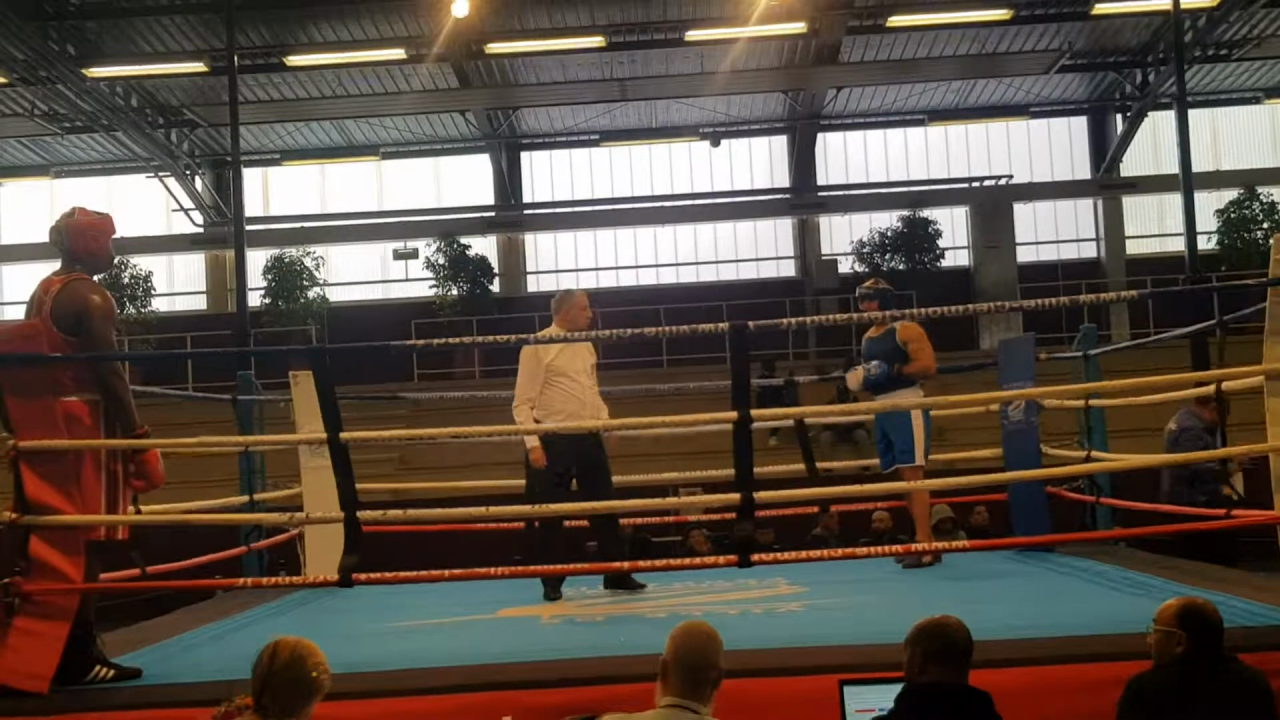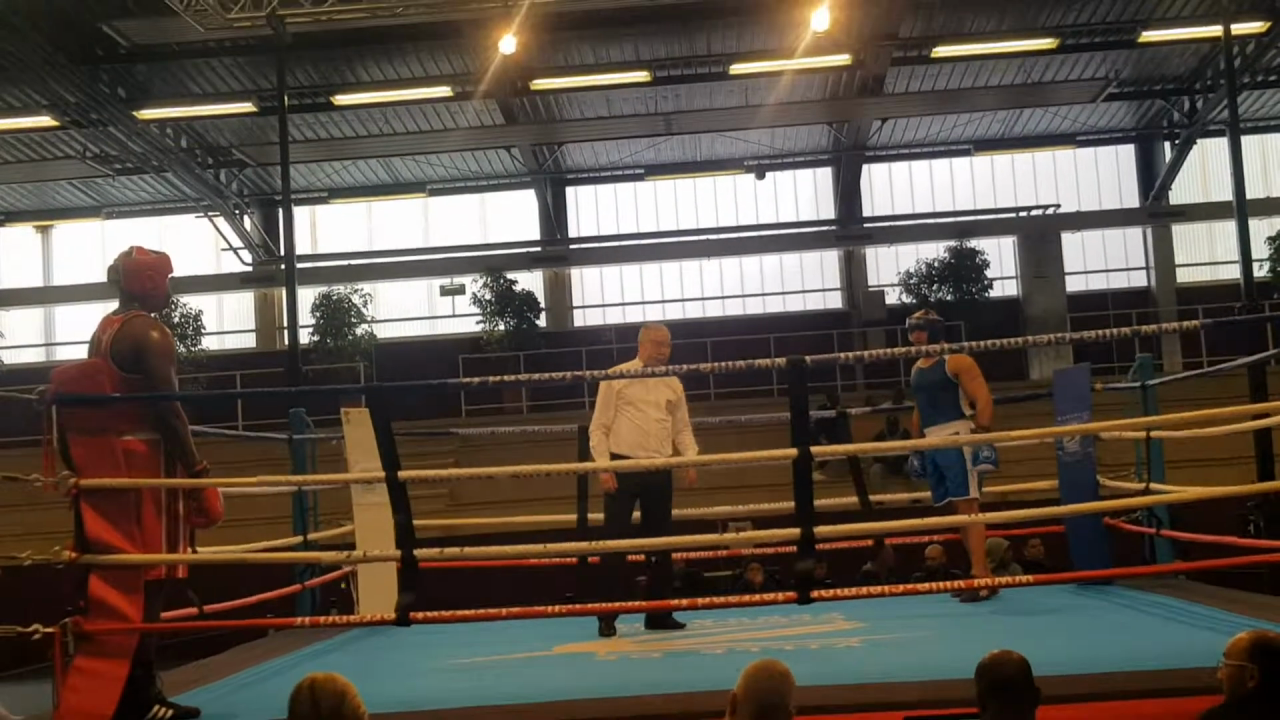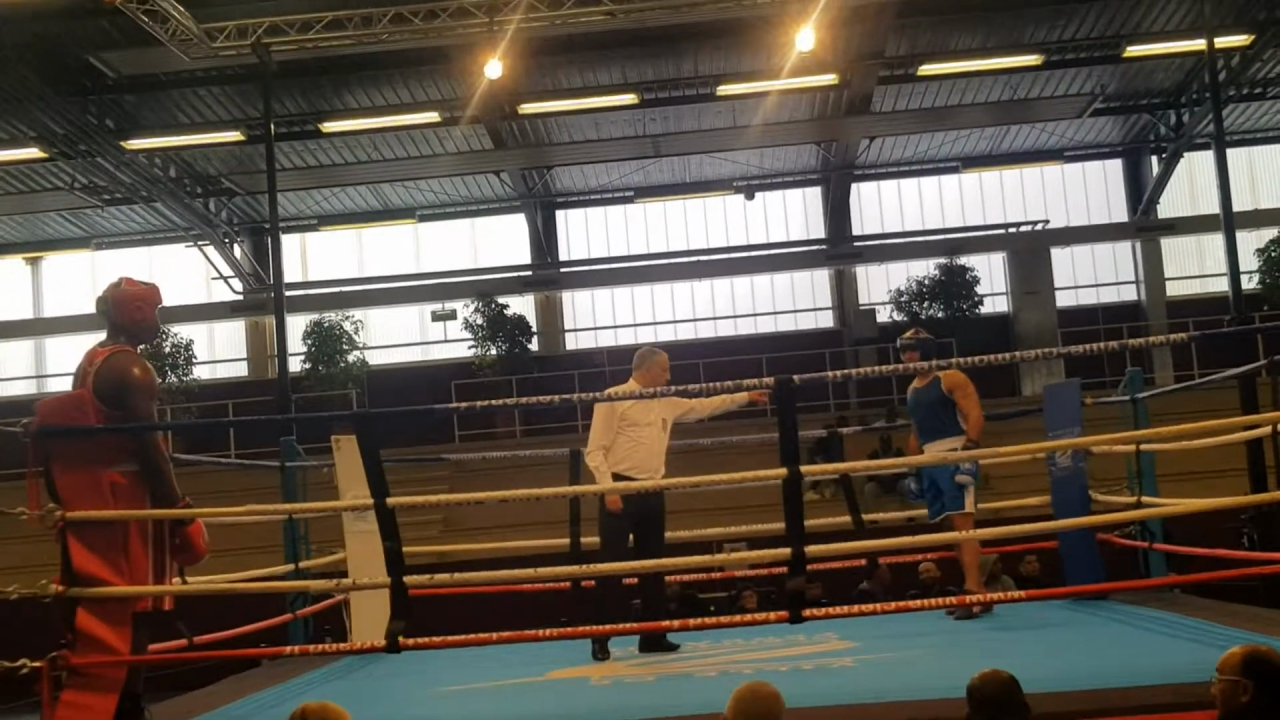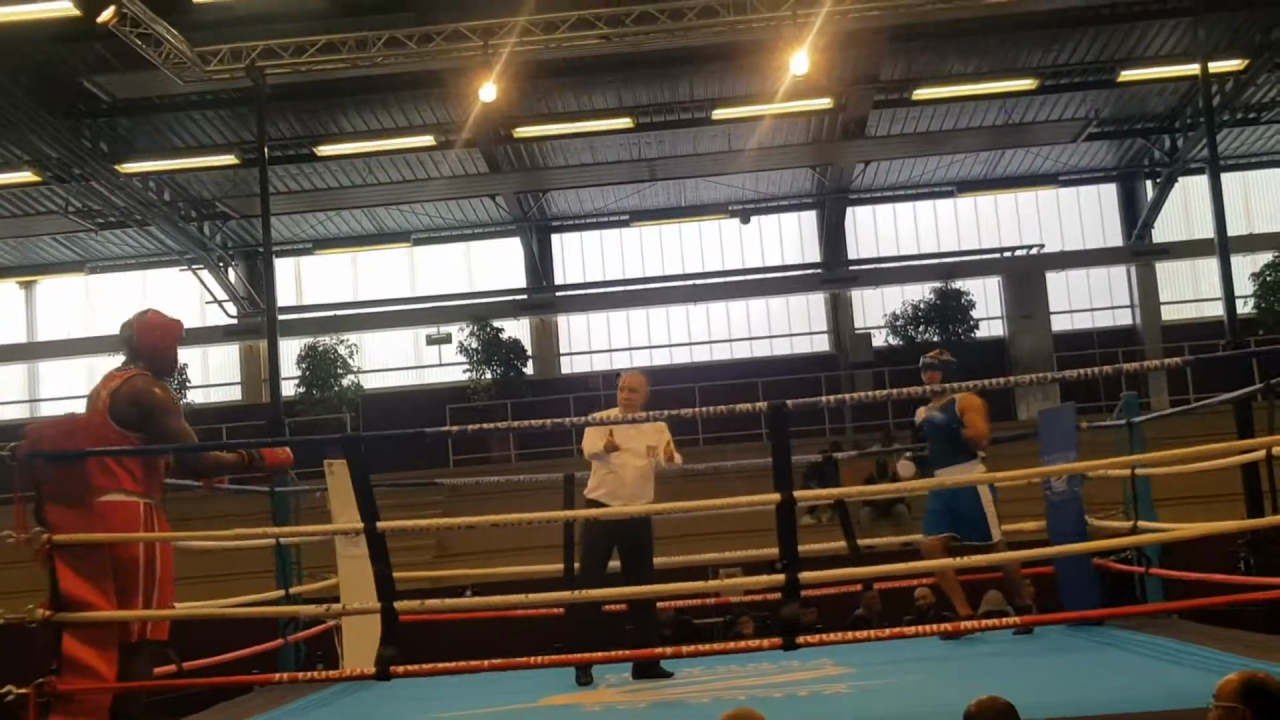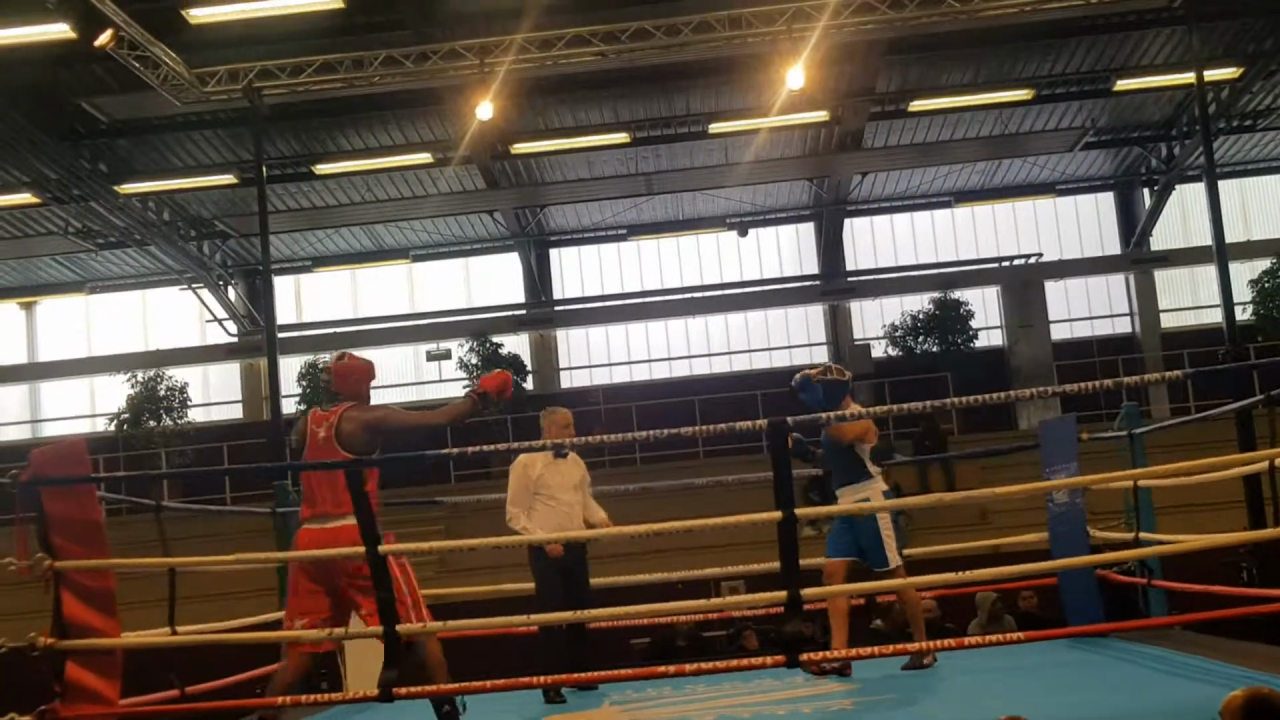
dt=1s
person 1, frame 1
left shoulder: (41, 292)
right shoulder: (89, 297)
left elbow: (44, 368)
right elbow: (109, 374)
right wrist: (140, 441)
left hip: (45, 432)
right hip: (80, 432)
left knee: (52, 543)
right knee: (77, 544)
left ankle: (75, 653)
right ankle: (73, 657)
person 1, frame 2
left shoulder: (102, 331)
right shoulder: (148, 334)
left elbow: (105, 406)
right elbow: (167, 410)
right wrist: (198, 474)
left hip: (108, 470)
right hip: (143, 467)
left knee: (118, 582)
right knee: (141, 581)
person 1, frame 3
left shoulder: (89, 363)
right shoulder: (130, 368)
right elbow: (149, 448)
right wrist: (182, 513)
left hip: (94, 503)
right hip: (129, 501)
left knee: (106, 618)
right knee: (128, 618)
person 1, frame 4
left shoulder: (104, 387)
right shoulder: (149, 390)
right elbow: (193, 461)
left wrist: (166, 463)
right wrist: (255, 459)
left hip: (99, 517)
right hip: (132, 518)
left knee: (112, 639)
right knee: (141, 638)
person 1, frame 5
left shoulder: (305, 426)
right shoulder: (366, 419)
right elbow: (433, 420)
right wrist: (479, 395)
left hip: (310, 540)
right hip: (356, 536)
left knee: (303, 648)
person 2, frame 1
left shoulder: (586, 346)
right shoulder: (537, 347)
right elbow: (522, 402)
left wrist: (604, 419)
right wrist: (533, 444)
left hip: (589, 436)
right hip: (555, 438)
left knee: (604, 502)
left ankle: (616, 573)
right ankle: (552, 582)
person 2, frame 2
left shoulder: (673, 384)
right shoulder: (616, 376)
left elbow: (683, 428)
right elbow: (599, 427)
left wrist: (690, 459)
right wrist: (603, 467)
left hip: (659, 470)
right hip: (623, 467)
left knee: (660, 541)
right knee: (615, 541)
left ankle: (659, 613)
right ankle: (607, 617)
person 2, frame 3
left shoulder: (666, 403)
right shoulder: (613, 398)
left elbow: (704, 406)
right elbow: (595, 450)
left wrist: (745, 397)
right wrist: (609, 489)
left hip: (651, 491)
right hip: (620, 489)
left knee: (653, 563)
right knee: (612, 563)
left ankle: (652, 635)
right ankle: (601, 639)
person 2, frame 4
left shoulder: (657, 428)
right shoulder: (600, 421)
left elbow: (668, 459)
right elbow: (590, 449)
left wrist: (671, 457)
right wrist: (606, 447)
left hip: (637, 518)
right hip: (600, 512)
left knee: (642, 589)
right knee: (589, 587)
left ankle: (646, 662)
right ankle: (583, 663)
person 2, frame 5
left shoulder: (575, 461)
right shoulder: (526, 463)
right elbow: (515, 514)
left wrist: (601, 519)
right wrist: (544, 541)
left hip: (576, 547)
right hip: (548, 551)
left knee: (579, 610)
right knee: (552, 615)
left ankle: (576, 673)
right ankle: (552, 684)
person 3, frame 1
left shoulder: (907, 329)
right shoulder: (868, 338)
left elbow: (929, 366)
left wrist: (890, 370)
right wrist: (862, 379)
left hip: (906, 407)
right hip: (882, 411)
left knee: (913, 474)
right knee: (903, 476)
left ankle: (925, 544)
right ankle: (924, 542)
person 3, frame 2
left shoulder: (957, 361)
right shoulder: (917, 369)
left elbow: (983, 400)
left wrist: (983, 438)
left hip: (956, 440)
right hip: (932, 446)
left knee: (967, 505)
right knee: (956, 509)
left ankle: (980, 577)
right ankle: (983, 575)
person 3, frame 3
left shoulder: (952, 378)
right shoulder: (913, 389)
left elbow: (975, 416)
left wrist: (968, 454)
right wrist: (914, 470)
left hip: (955, 456)
right hip: (930, 463)
left knee: (962, 522)
right knee: (951, 526)
left ankle: (973, 592)
right ankle: (979, 592)
person 3, frame 4
left shoulder: (967, 401)
right shoulder: (929, 409)
left elbow: (981, 439)
left wrist: (948, 426)
left hip: (970, 482)
right hip: (941, 487)
left knee: (994, 546)
right knee: (931, 549)
left ankle: (1023, 608)
right ankle: (964, 613)
person 3, frame 5
left shoulder: (857, 418)
right shoulder: (836, 419)
left elbow: (842, 436)
left wrist: (815, 400)
left hip: (869, 503)
right hip: (846, 507)
left knee: (893, 575)
right knee: (832, 574)
left ankle: (923, 647)
